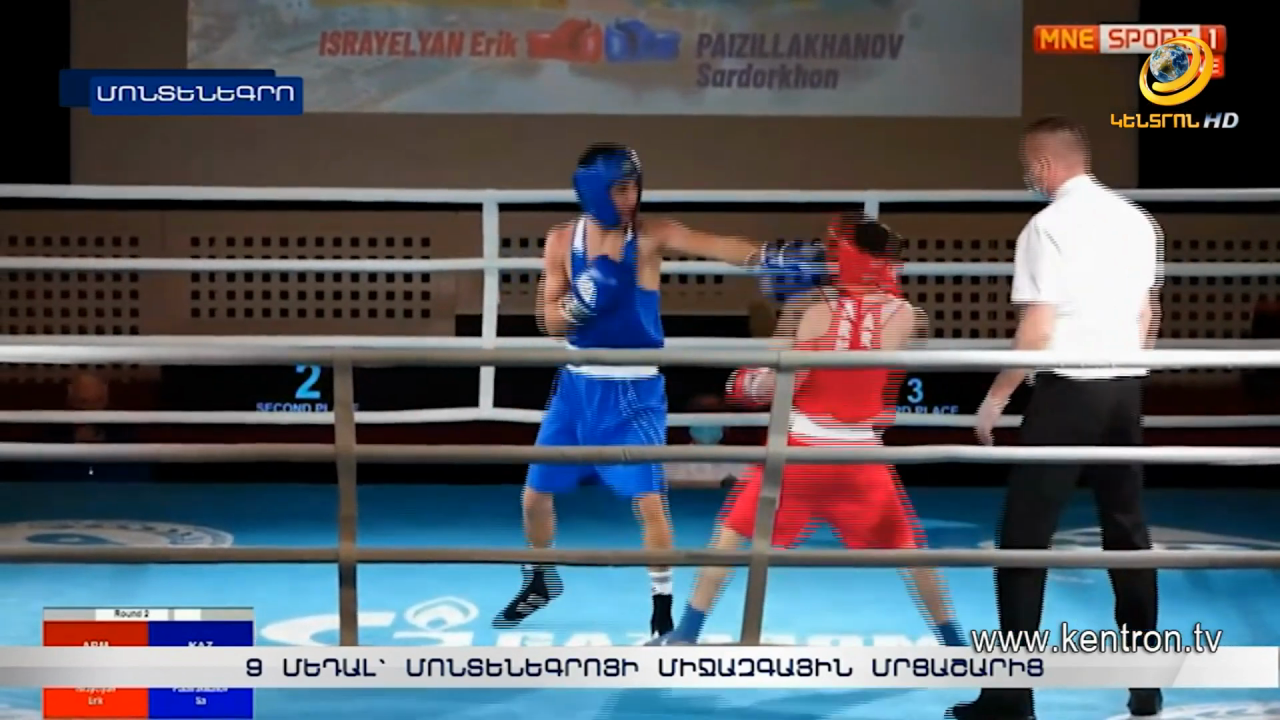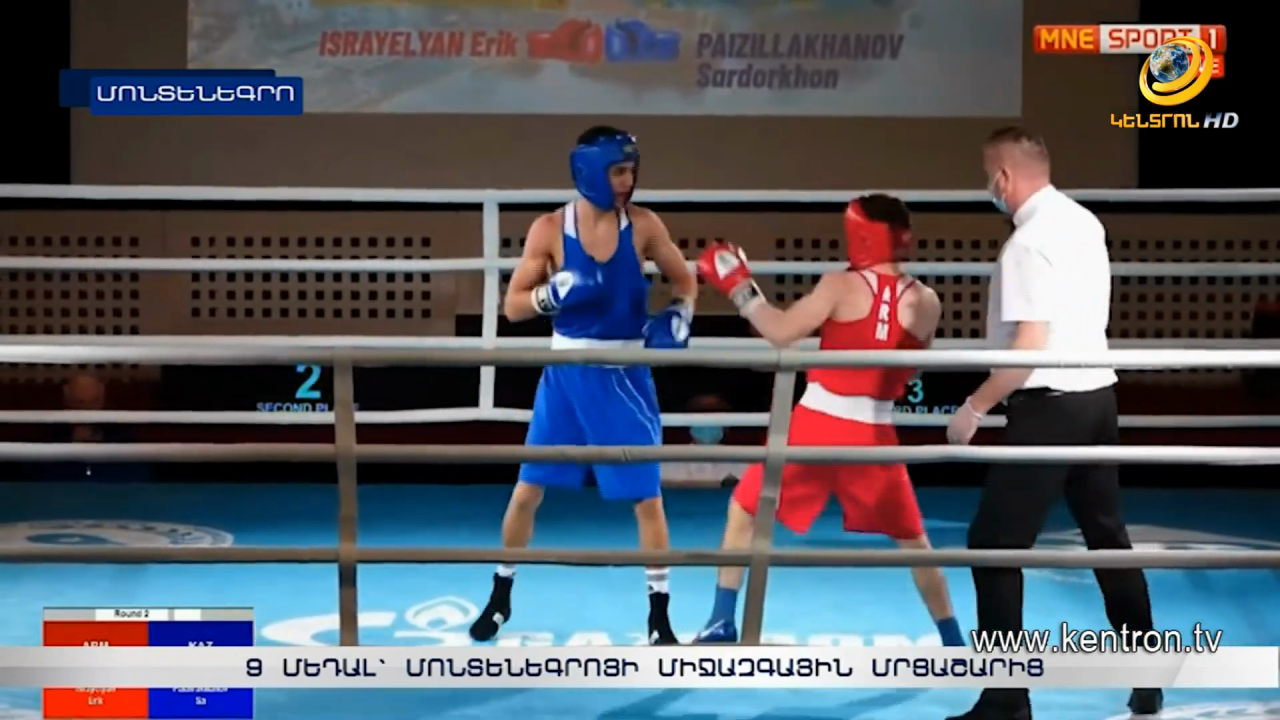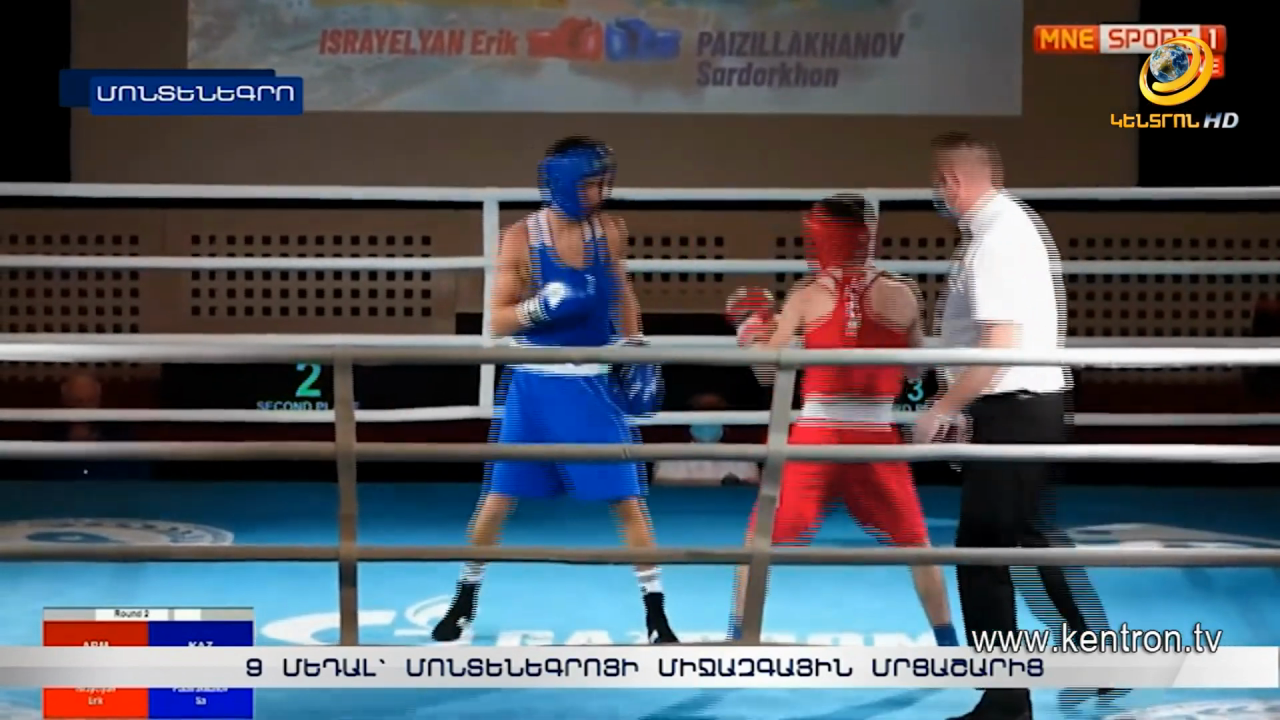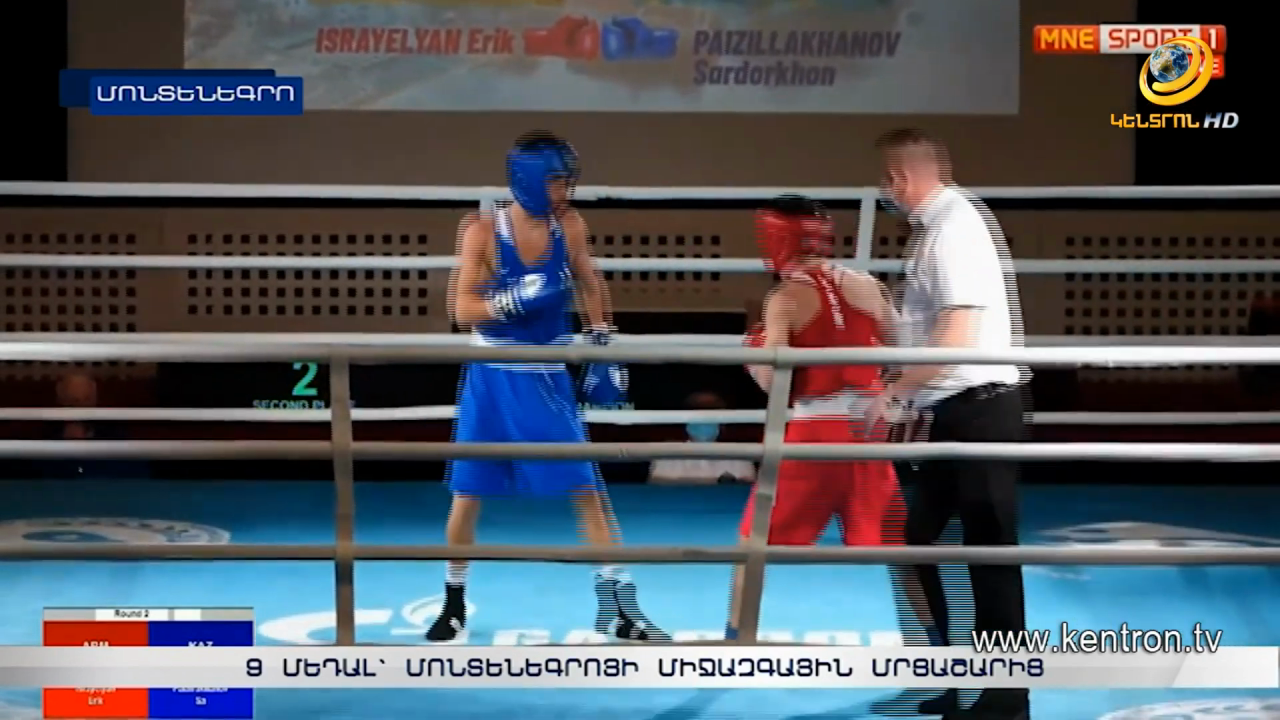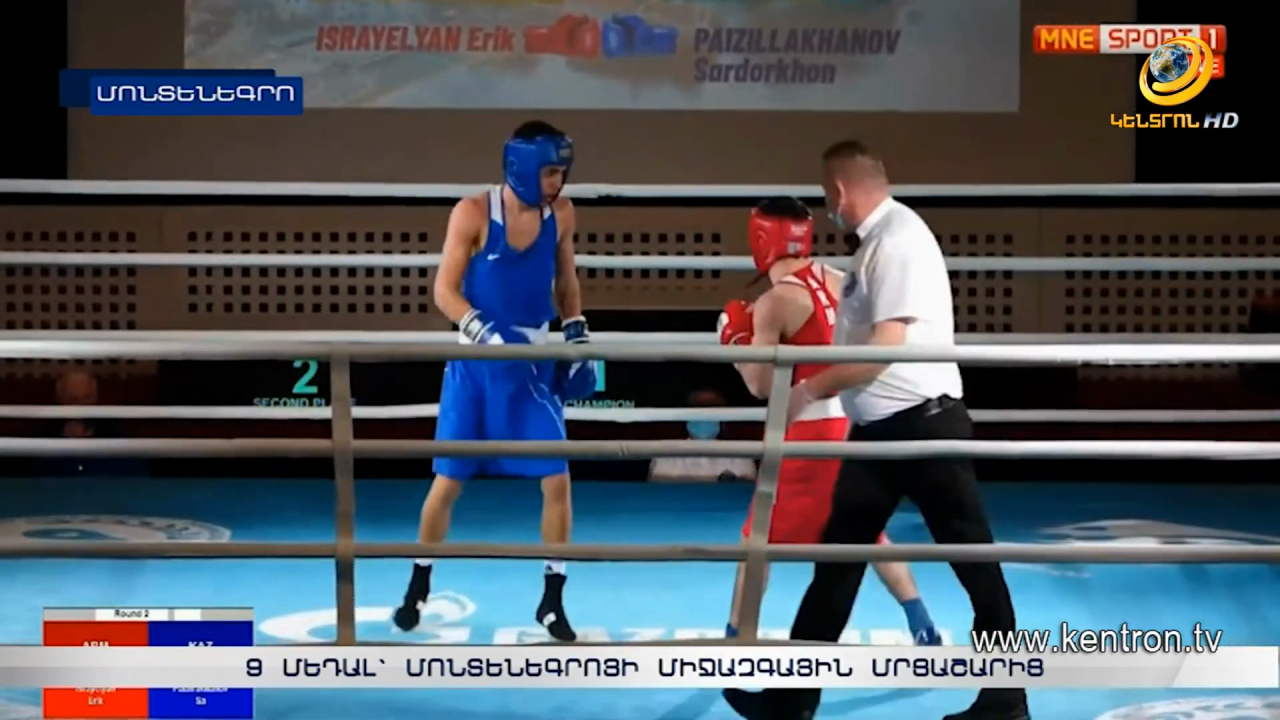
dt=0.2s
person 1, frame 1
left shoulder: (1048, 226)
right shoulder: (1136, 220)
left elbow: (1037, 332)
right elbow: (1148, 316)
left wrist: (995, 398)
left hip: (1068, 393)
right hip: (1124, 388)
left knee: (1021, 539)
right knee: (1128, 536)
person 1, frame 2
left shoulder: (1029, 241)
right shoulder: (1084, 223)
left elbow: (1030, 347)
left wrist: (974, 408)
left hip: (1049, 406)
right hip: (1093, 396)
left knee: (994, 546)
right knee: (1108, 541)
person 1, frame 3
left shoulder: (991, 243)
right shoulder: (1014, 225)
left elbow: (1000, 349)
left wrist: (942, 409)
right wrist: (963, 405)
left hip: (1021, 409)
right hip: (1021, 408)
left knee: (983, 550)
right knee: (1028, 534)
person 1, frame 4
left shoulder: (954, 228)
right shoulder: (936, 228)
left elbow: (956, 338)
left wrist: (887, 394)
right wrist: (906, 399)
left hip: (981, 407)
right hip: (948, 412)
left knee: (989, 549)
right knee: (917, 543)
person 1, frame 5
left shoulder: (900, 241)
right shoulder: (878, 241)
left elbow: (883, 347)
left wrist: (803, 390)
left hip: (923, 421)
right hip: (880, 427)
left knee: (968, 557)
right knee: (839, 556)
person 2, frame 1
left shoulder: (653, 232)
right shoulder: (561, 242)
left elbow: (724, 247)
right elbow: (550, 322)
left wrist: (775, 260)
right wrist: (581, 300)
left hip: (634, 387)
right hip: (577, 383)
left knee: (647, 500)
right knee: (535, 494)
left ankle: (662, 617)
right ankle: (537, 582)
person 2, frame 2
left shoulder: (643, 223)
right shoulder: (549, 229)
left elbow: (683, 277)
right elbow: (513, 304)
left wrist: (677, 319)
right wrist: (555, 289)
left hip: (626, 376)
right hip: (566, 374)
left knee: (647, 498)
right knee: (528, 492)
left ankle: (660, 618)
right ankle: (501, 598)
person 2, frame 3
left shoulder: (608, 231)
right shoulder: (518, 238)
left elbow: (623, 297)
right elbow: (498, 318)
left wrist: (639, 356)
right wrist: (545, 303)
left hip: (591, 384)
right hip: (531, 383)
left knee: (626, 501)
right knee: (496, 503)
left ankle: (654, 616)
right ankle: (463, 603)
person 2, frame 4
left shoulder: (568, 224)
right shoulder: (480, 230)
left elbow: (590, 286)
right elbow: (463, 309)
left wrist: (602, 348)
right wrist: (515, 296)
left hip: (549, 378)
right hip: (491, 378)
left knee: (589, 494)
right knee: (468, 498)
left ankle: (620, 607)
right ankle: (454, 604)
person 2, frame 5
left shoulder: (561, 215)
right shoulder: (473, 212)
right elbow: (445, 288)
left wrist: (579, 339)
right wrist: (485, 337)
left hip: (531, 365)
right hip: (480, 364)
left knee: (557, 481)
right knee: (448, 481)
left ankle: (551, 604)
right ankle: (417, 587)
person 3, frame 1
left shoulder: (816, 310)
right shoulder: (906, 321)
left elbow: (778, 379)
right elbow: (890, 384)
left wrist: (748, 385)
left hip: (803, 447)
right hip: (858, 454)
left knee: (730, 533)
right knee: (909, 548)
left ankle: (686, 632)
right ankle: (955, 646)
person 3, frame 2
left shoulder: (841, 284)
right shoulder: (926, 302)
left elbow: (778, 333)
right elbow: (913, 364)
left wrist: (738, 284)
left hip: (817, 423)
right hip: (872, 433)
left knee: (744, 509)
right knee: (911, 538)
left ankle: (722, 622)
right ankle: (953, 643)
person 3, frame 3
left shoulder: (809, 294)
right shoulder: (901, 296)
left wrist: (747, 319)
left hip: (815, 434)
right hip: (875, 436)
right knee: (916, 545)
left ankle: (739, 639)
right ankle: (948, 647)
person 3, frame 4
left shoulder: (783, 299)
right shoulder: (867, 286)
left elbow: (771, 379)
left wrist: (755, 352)
left hip: (808, 434)
right hip: (862, 427)
right knee: (892, 545)
person 3, frame 5
left shoulder: (774, 304)
right shoulder: (840, 282)
left elbow: (762, 385)
left wrist: (736, 342)
left hip: (809, 432)
right hip: (856, 425)
right ankle: (923, 629)
